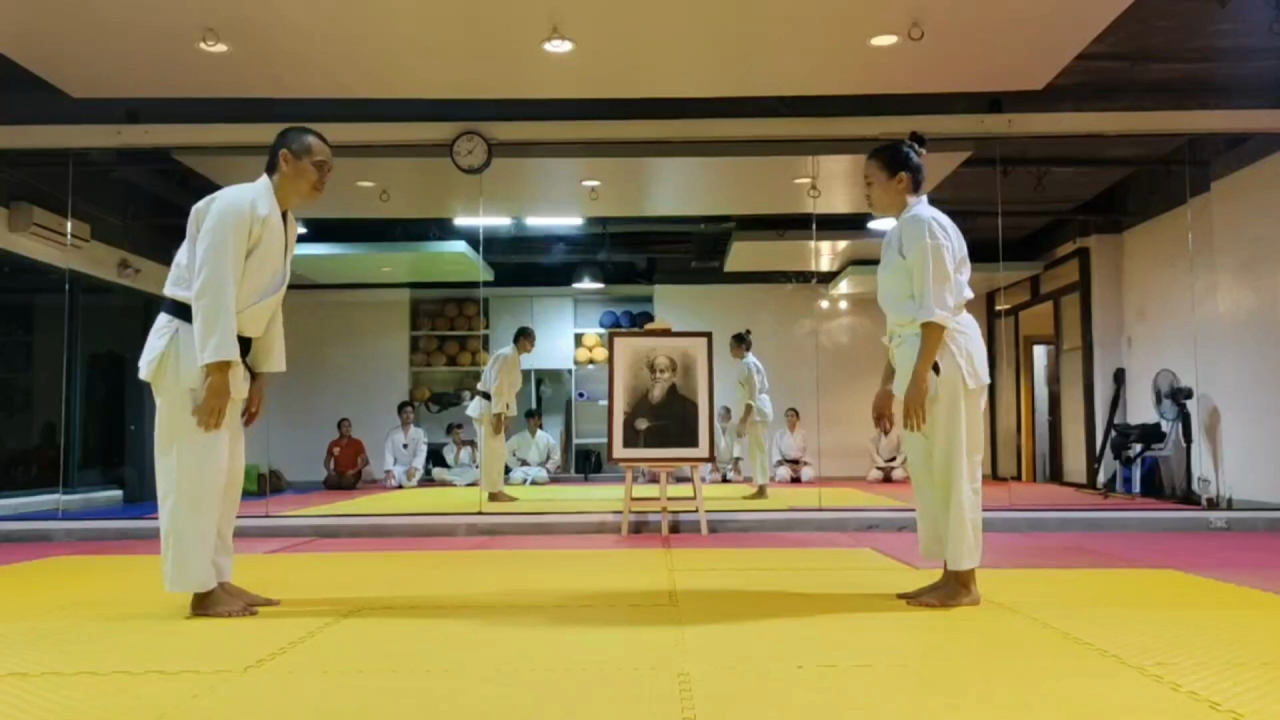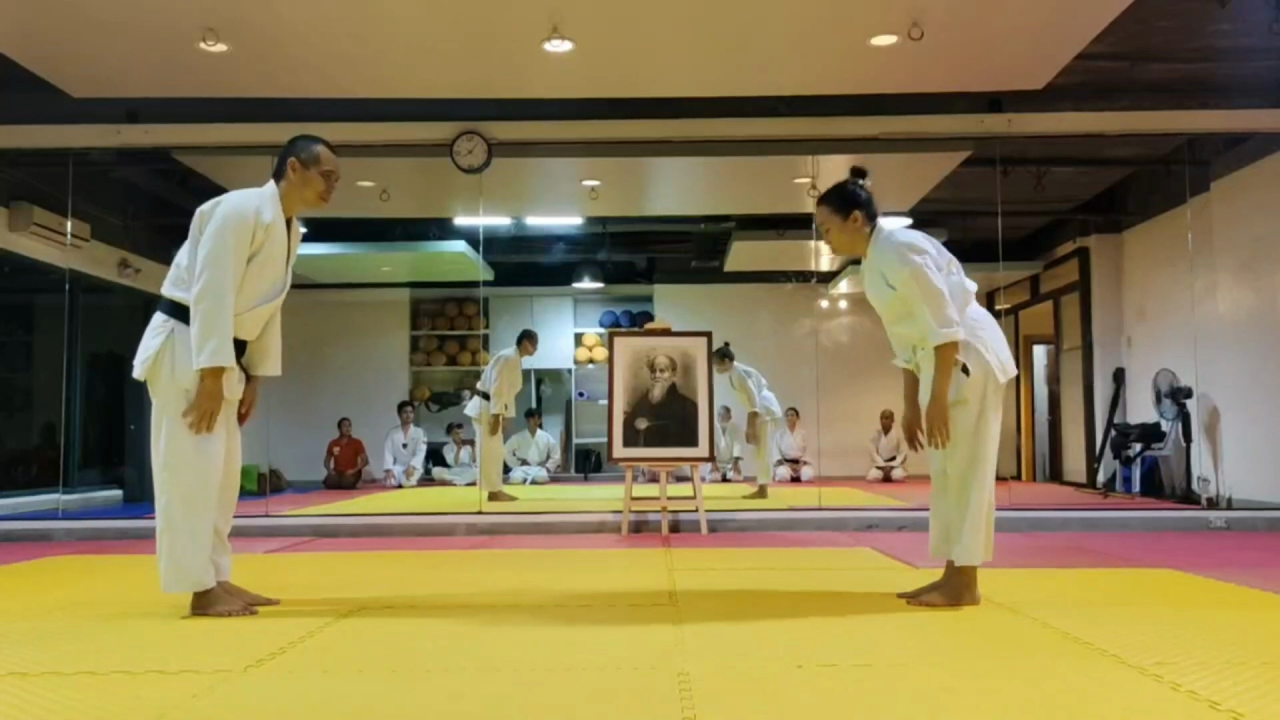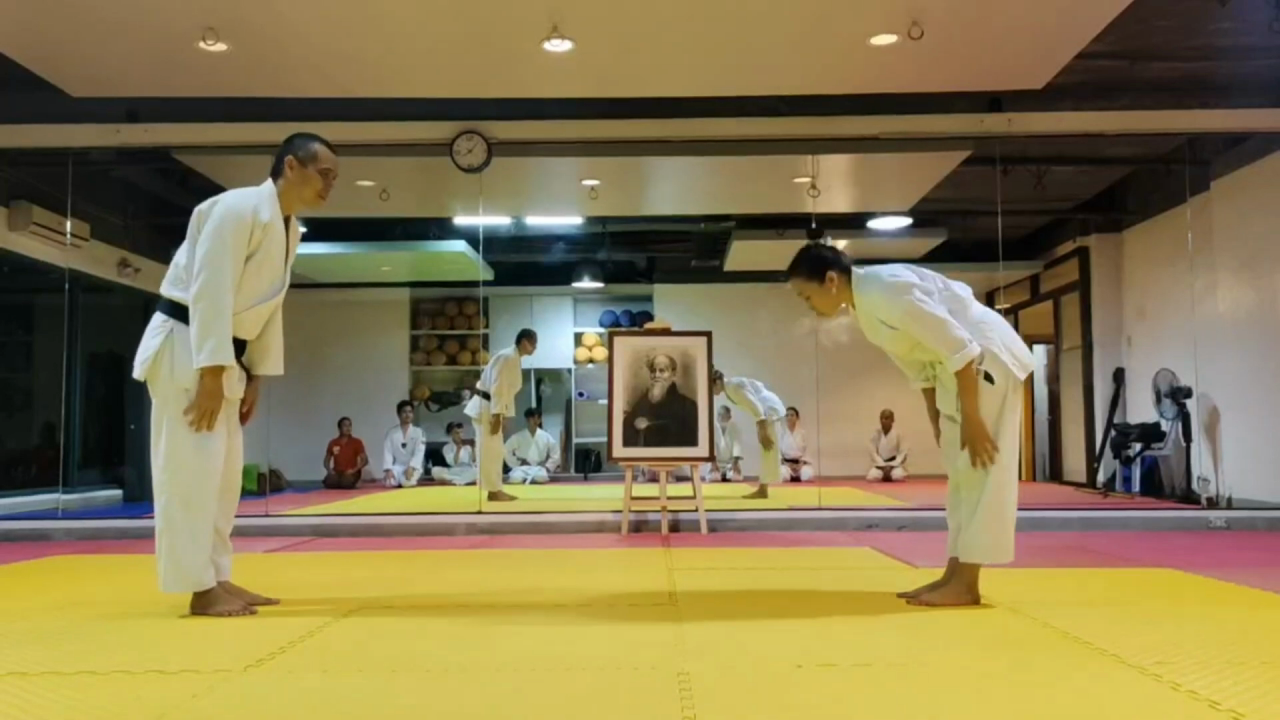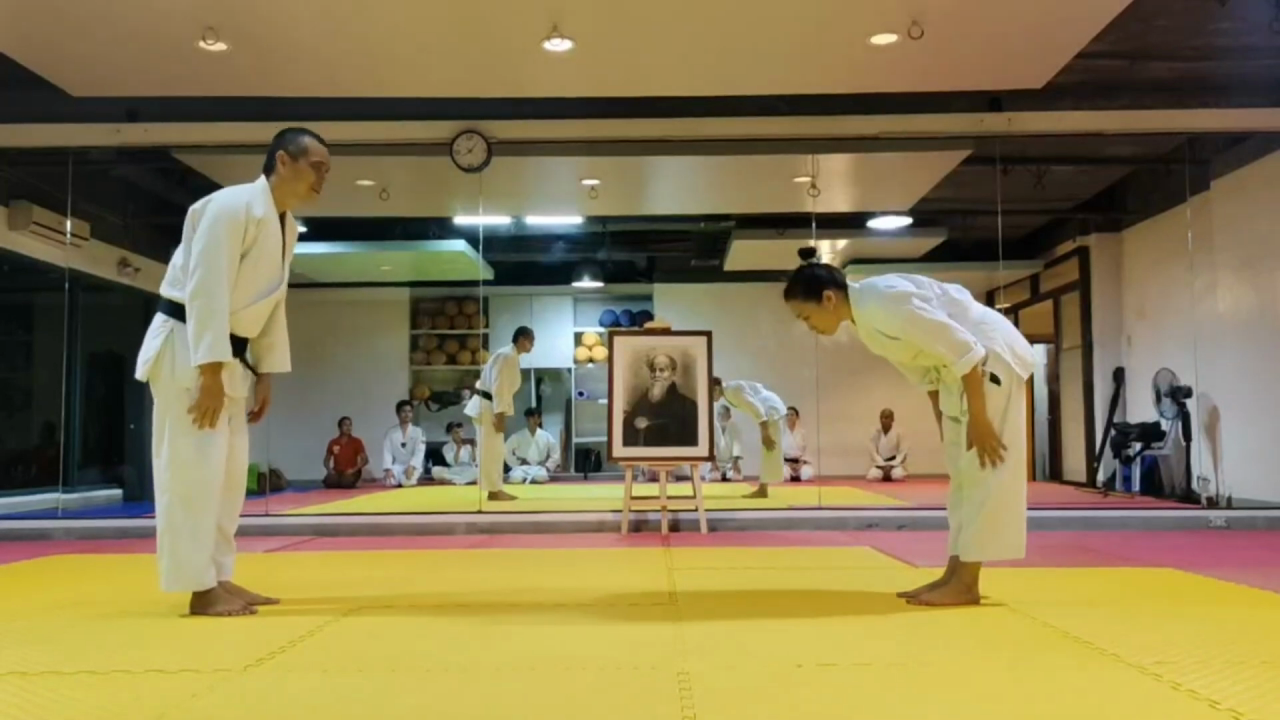
dt=0.2s
person 1, frame 1
left shoulder: (286, 225)
right shoulder: (235, 206)
right elbow: (213, 292)
left wrist: (260, 375)
right wrist: (218, 374)
left hip: (225, 356)
right hip: (190, 347)
left knee: (225, 471)
right knee: (195, 467)
left ankle: (217, 580)
right ankle: (202, 590)
person 1, frame 2
left shoulder: (290, 230)
right shoulder: (240, 211)
right elbow: (211, 297)
left wrist: (253, 378)
right wrist: (211, 378)
left hip: (220, 355)
right hip: (185, 349)
left knee: (222, 471)
right knee: (191, 467)
left ankle: (216, 578)
right ankle: (201, 588)
person 1, frame 3
left shoulder: (289, 229)
right shoulder: (237, 210)
right elbow: (210, 295)
left wrist: (255, 376)
right wrist: (212, 377)
left hip: (222, 354)
right hip: (185, 346)
left knee: (223, 470)
right knee: (191, 467)
left ankle: (216, 578)
right ankle: (201, 589)
person 1, frame 4
left shoulder: (286, 226)
right shoulder: (230, 208)
left elbow: (271, 306)
right elbow: (206, 294)
left wrist: (265, 374)
right wrist: (211, 374)
left hip: (227, 355)
right hip: (187, 349)
left knee: (229, 469)
right knee: (193, 466)
left ankle: (218, 577)
right ankle: (201, 588)
person 2, frame 1
left shoulder: (924, 223)
right shoulder: (900, 233)
left elbow: (938, 310)
left wrist: (920, 380)
right wrist: (887, 386)
left hip: (942, 359)
right hip: (923, 361)
left knee: (949, 469)
right knee: (931, 471)
left ankle: (963, 583)
right ankle: (952, 577)
person 2, frame 2
left shoulder: (899, 250)
right shoulder: (872, 265)
left elbow: (945, 326)
right elbow: (908, 343)
left wrist: (938, 401)
right wrist: (912, 407)
left hip: (972, 356)
right hip: (947, 365)
left knee: (966, 467)
right knee: (948, 470)
left ankle: (963, 584)
right ankle: (955, 575)
person 2, frame 3
left shoulder: (886, 292)
right shoulder: (863, 304)
left elbow: (959, 347)
right elbow: (920, 365)
left wrist: (971, 421)
right wrist: (940, 424)
left hip: (988, 358)
right hip: (963, 367)
left knee: (983, 469)
right knee: (963, 472)
left ankle: (964, 583)
right ankle: (957, 575)
person 2, frame 4
left shoulder: (885, 303)
right shoulder: (863, 316)
left elbow: (964, 350)
right elbow: (922, 368)
left wrist: (979, 420)
right wrist: (946, 426)
left hip: (990, 357)
right hip: (963, 367)
left knee: (986, 469)
right knee: (964, 471)
left ankle: (965, 582)
right ankle: (956, 574)
